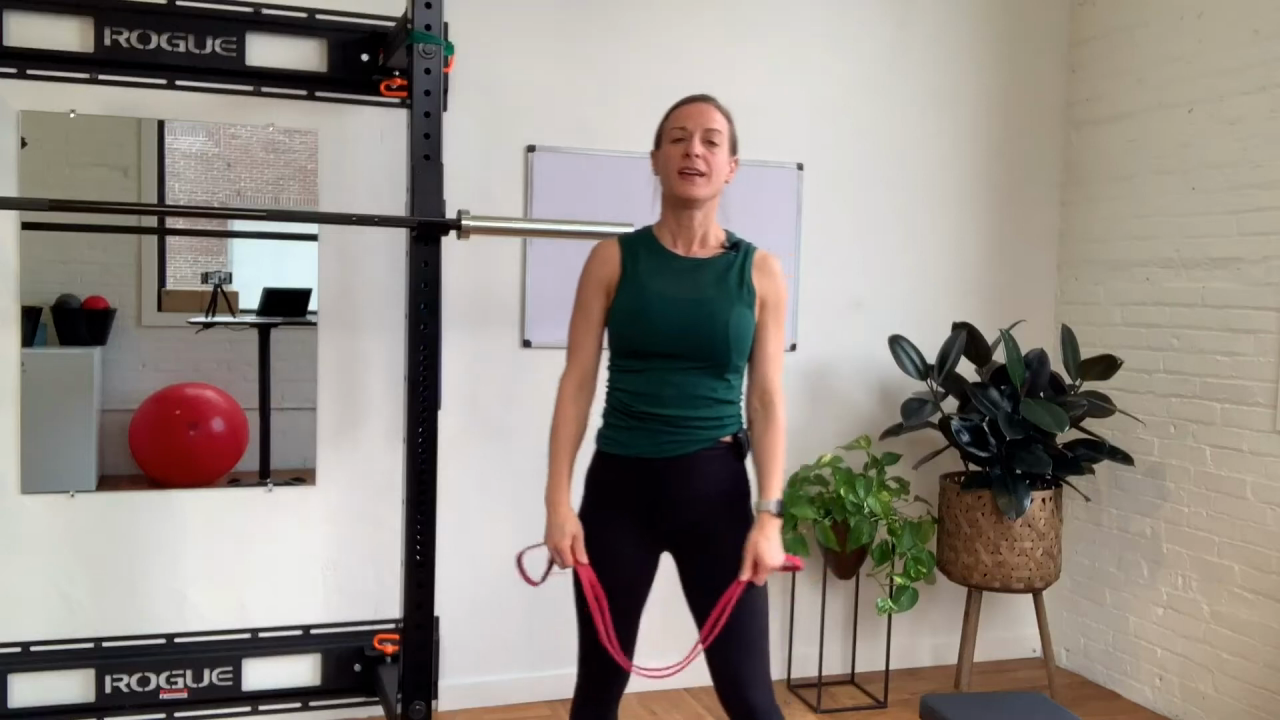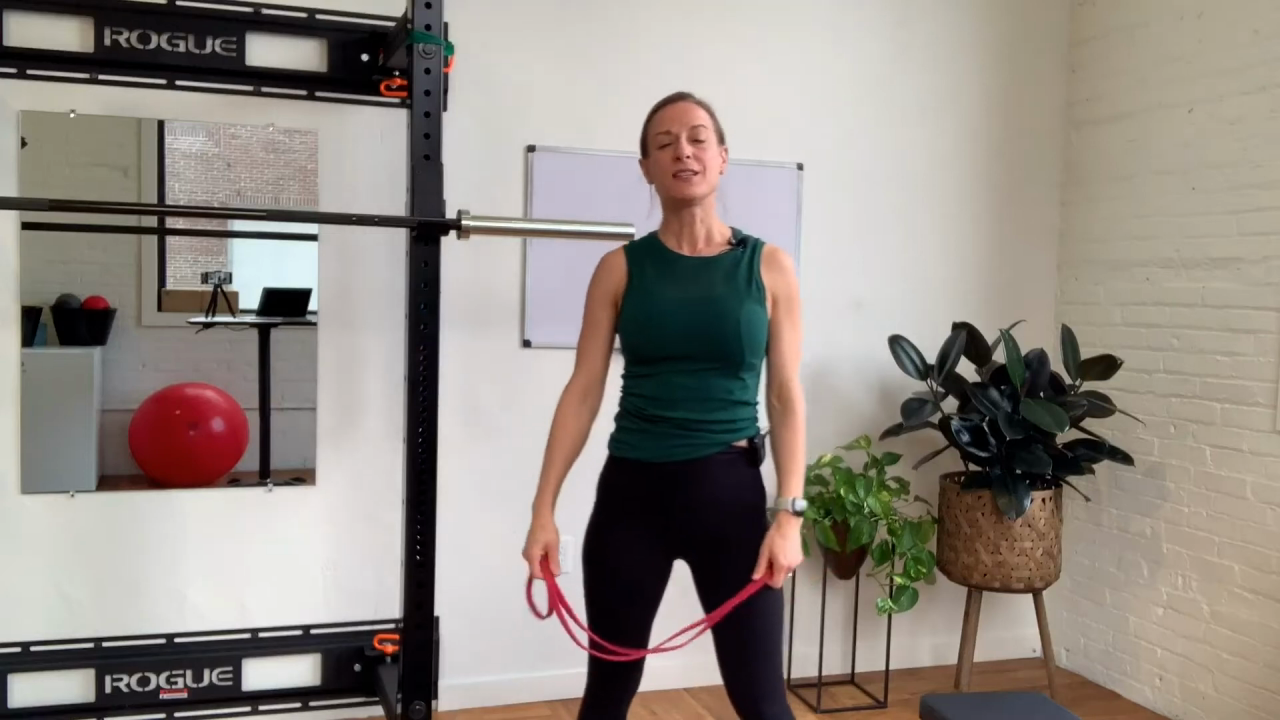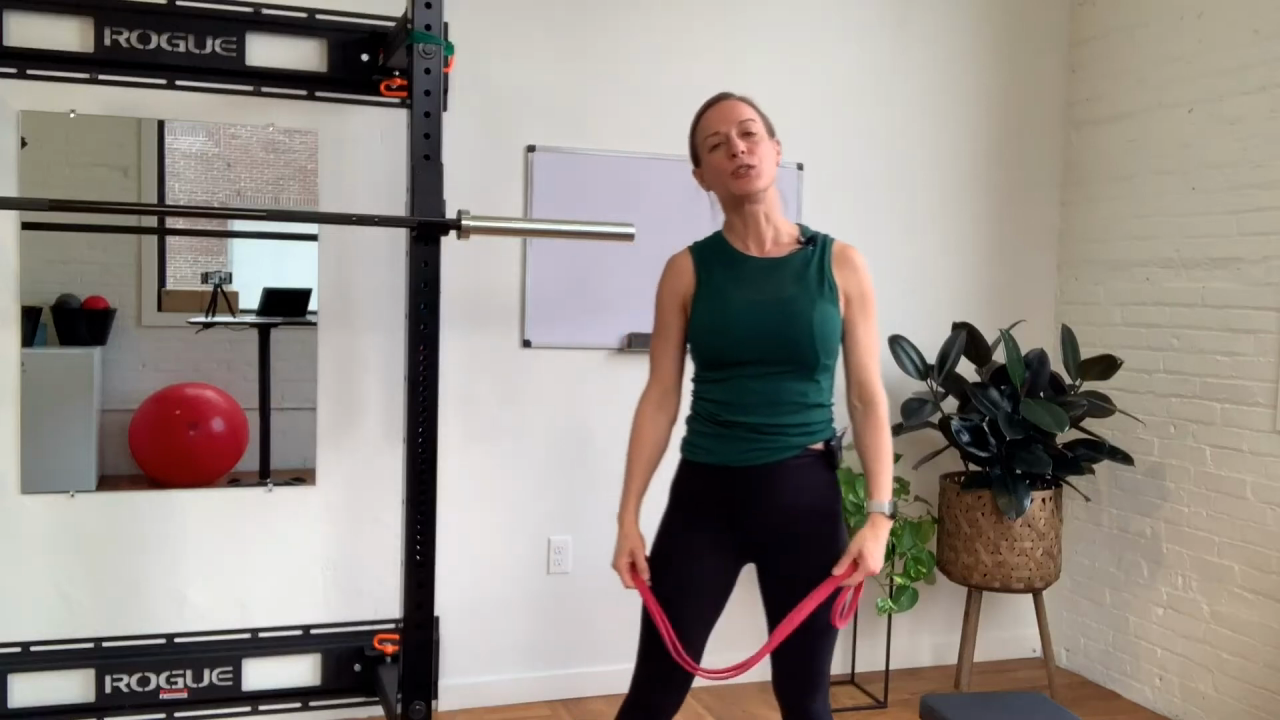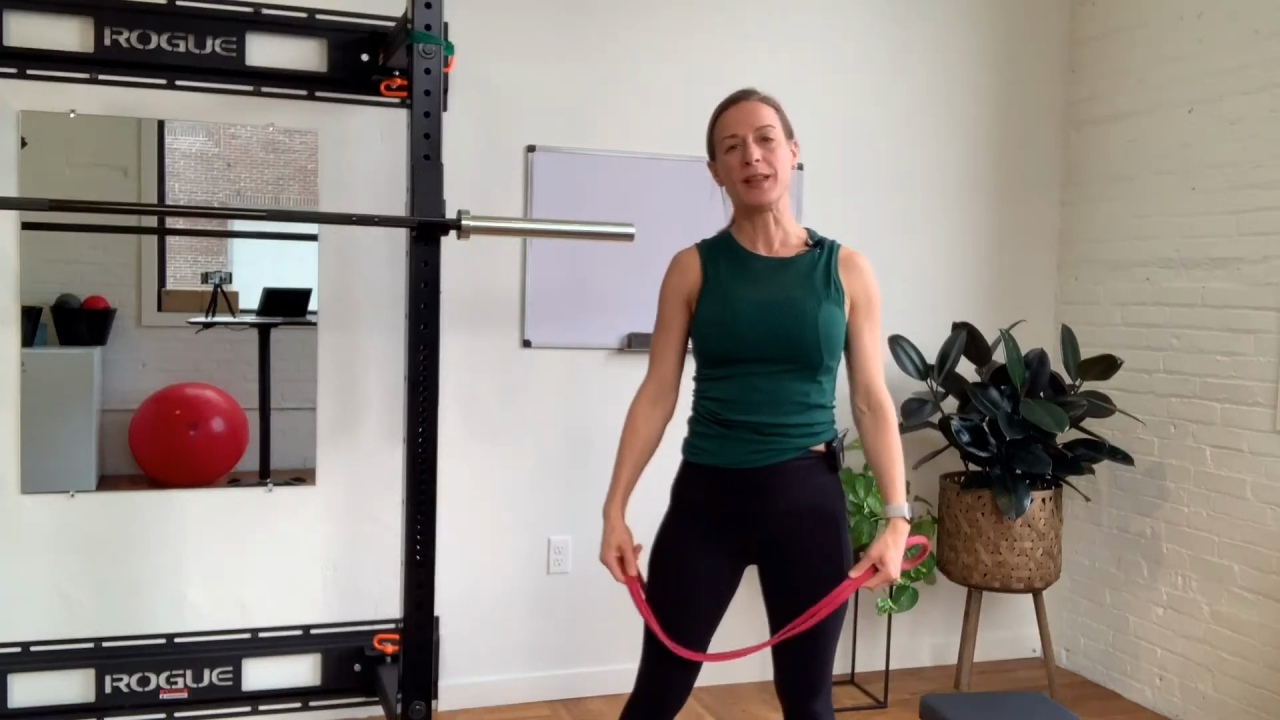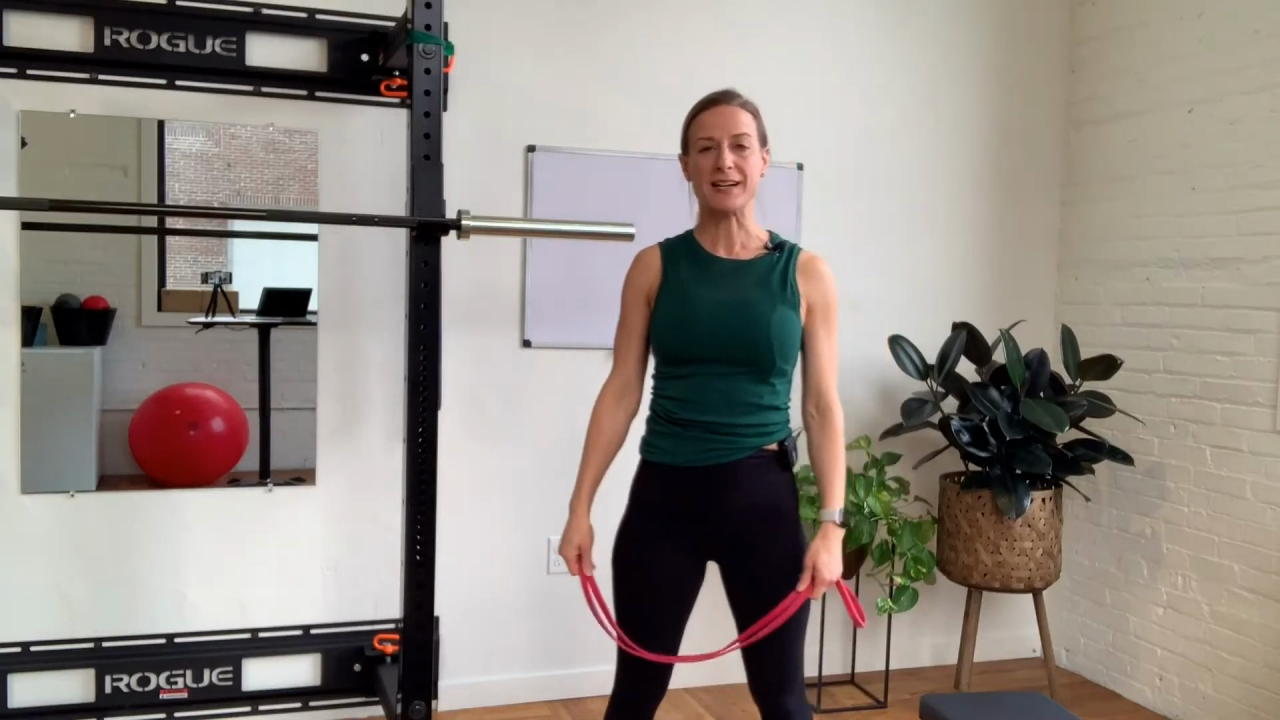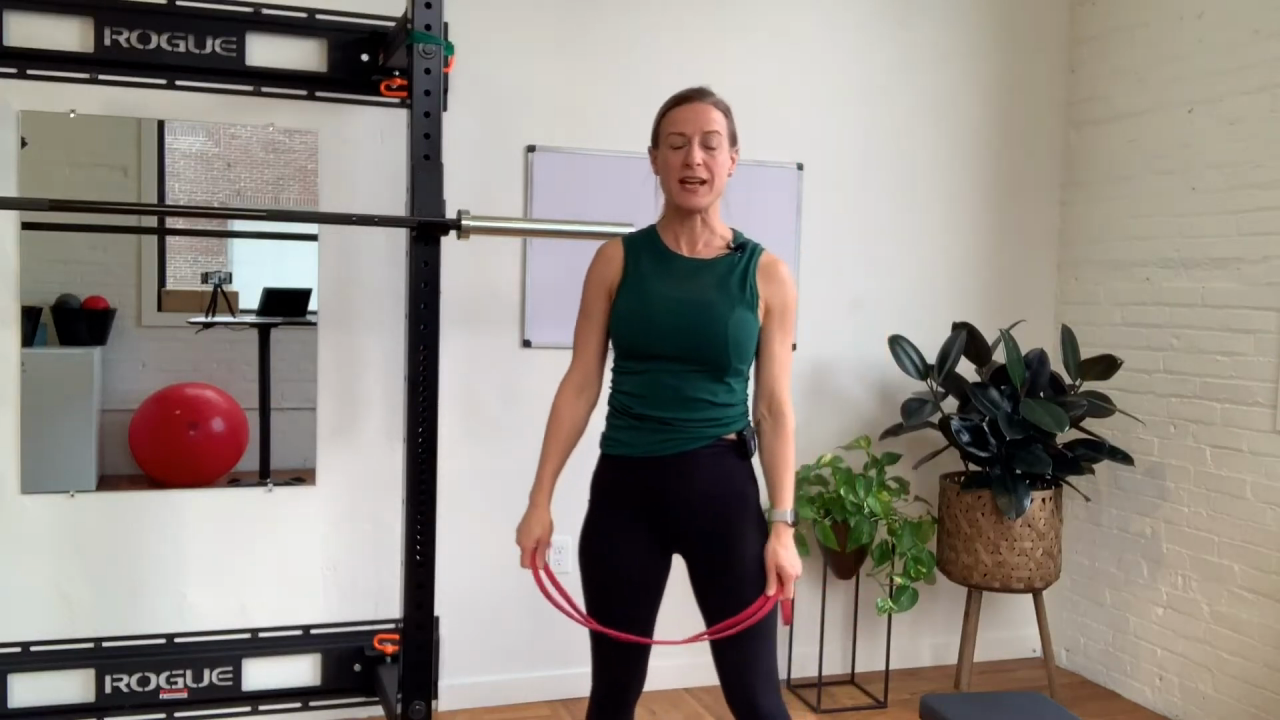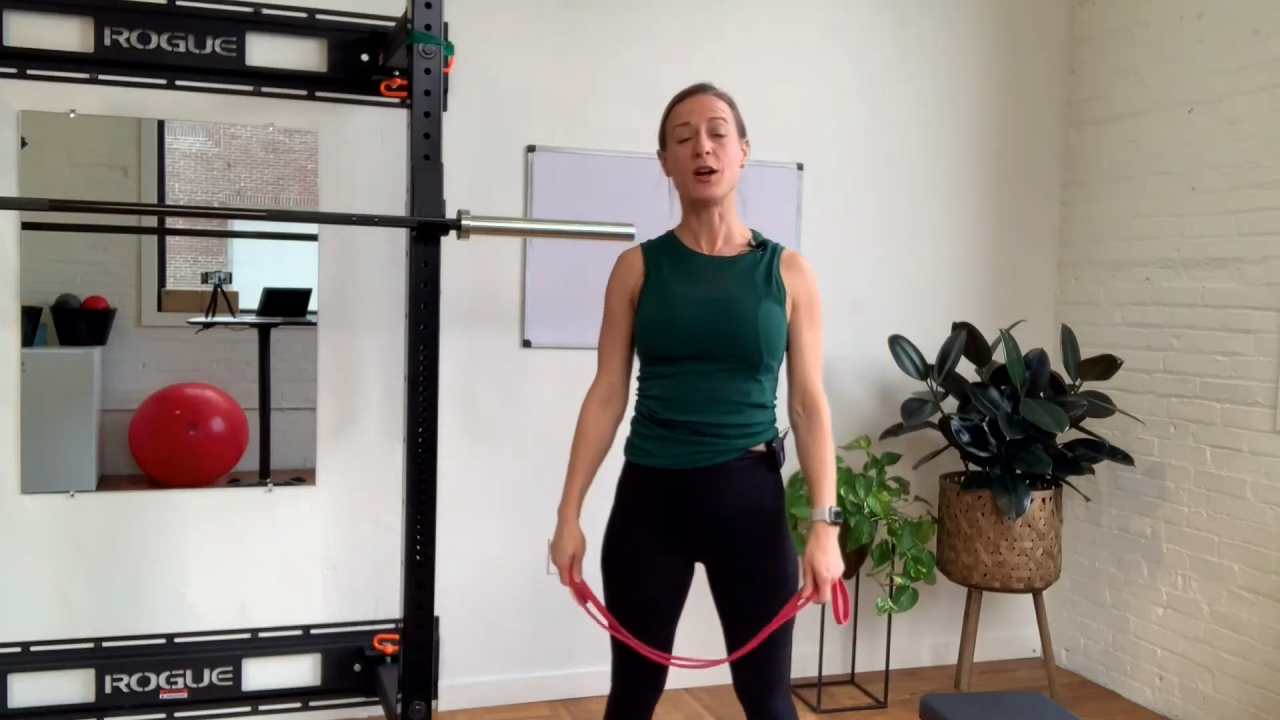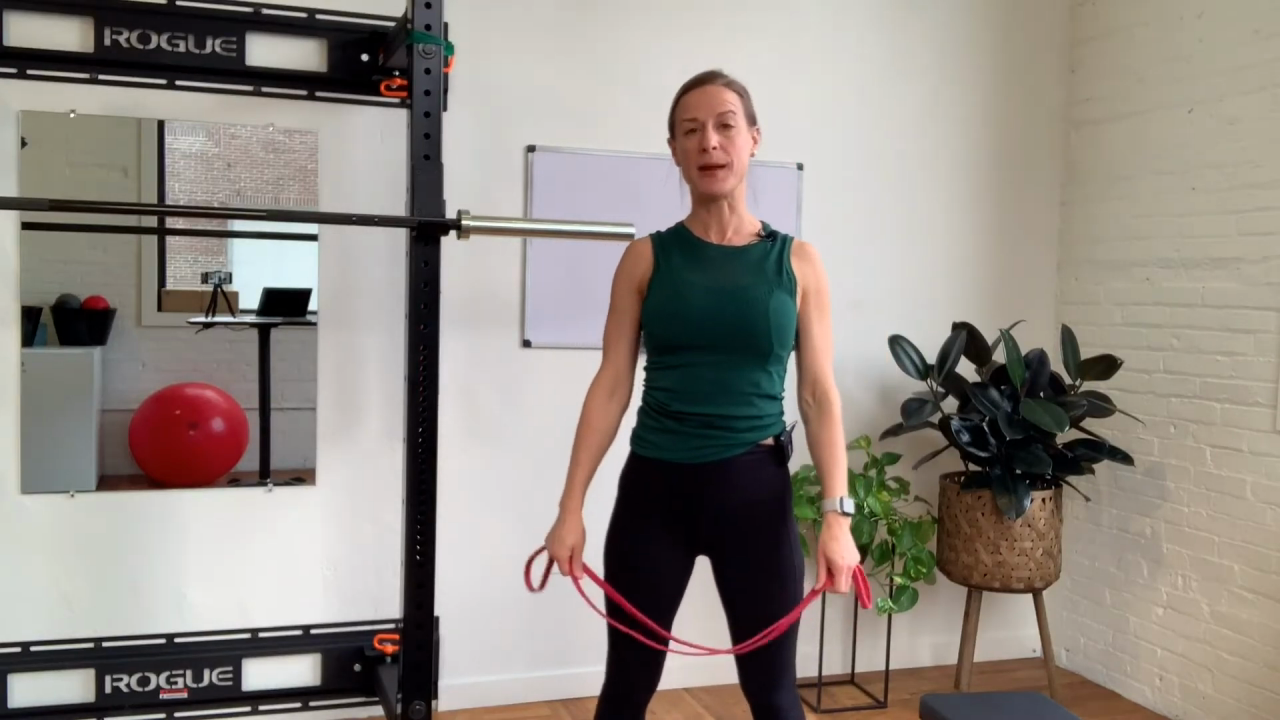
dt=0.4s
person 1, frame 1
left shoulder: (759, 272)
right shoulder: (613, 259)
left elbow: (766, 401)
right elbow: (577, 383)
left wrist: (769, 513)
right wrist: (559, 497)
left hip: (712, 486)
right hip: (619, 485)
person 1, frame 2
left shoulder: (769, 266)
right shoulder: (621, 268)
left elbow: (786, 400)
right elbow: (583, 390)
left wrist: (789, 512)
right wrist: (543, 508)
left hip: (728, 490)
right hip: (632, 491)
person 1, frame 3
left shoulder: (840, 264)
right shoulder: (687, 270)
left elbow: (867, 397)
right elbow: (660, 398)
left wrist: (879, 514)
right wrist: (628, 517)
left hip: (802, 494)
right hip: (704, 494)
person 1, frame 4
left shoulder: (846, 269)
right shoulder: (693, 267)
left elbow: (871, 400)
right elbow: (657, 394)
left wrist: (896, 517)
right wrist: (615, 509)
left hip: (805, 497)
right hip: (705, 496)
person 1, frame 5
left shoulder: (804, 273)
right shoulder: (655, 266)
left elbow: (822, 407)
right elbow: (621, 391)
left wrist: (831, 525)
right wrist: (580, 508)
left hip: (760, 495)
right hip: (663, 496)
person 1, frame 6
left shoulder: (765, 272)
right shoulder: (617, 260)
left elbow: (774, 407)
right elbow: (581, 383)
left wrist: (783, 523)
right wrist: (540, 497)
left hip: (719, 484)
right hip: (625, 486)
person 1, frame 7
left shoulder: (786, 271)
right shoulder: (637, 266)
left elbow: (808, 403)
right elbow: (606, 394)
left wrist: (824, 525)
right wrist: (569, 512)
left hip: (747, 495)
right hip: (650, 495)
person 1, frame 8
left shoulder: (796, 261)
right shoulder: (647, 257)
left elbow: (819, 395)
right elbow: (611, 384)
left wrist: (836, 515)
right wrist: (571, 506)
left hip: (754, 489)
right hip: (655, 487)
